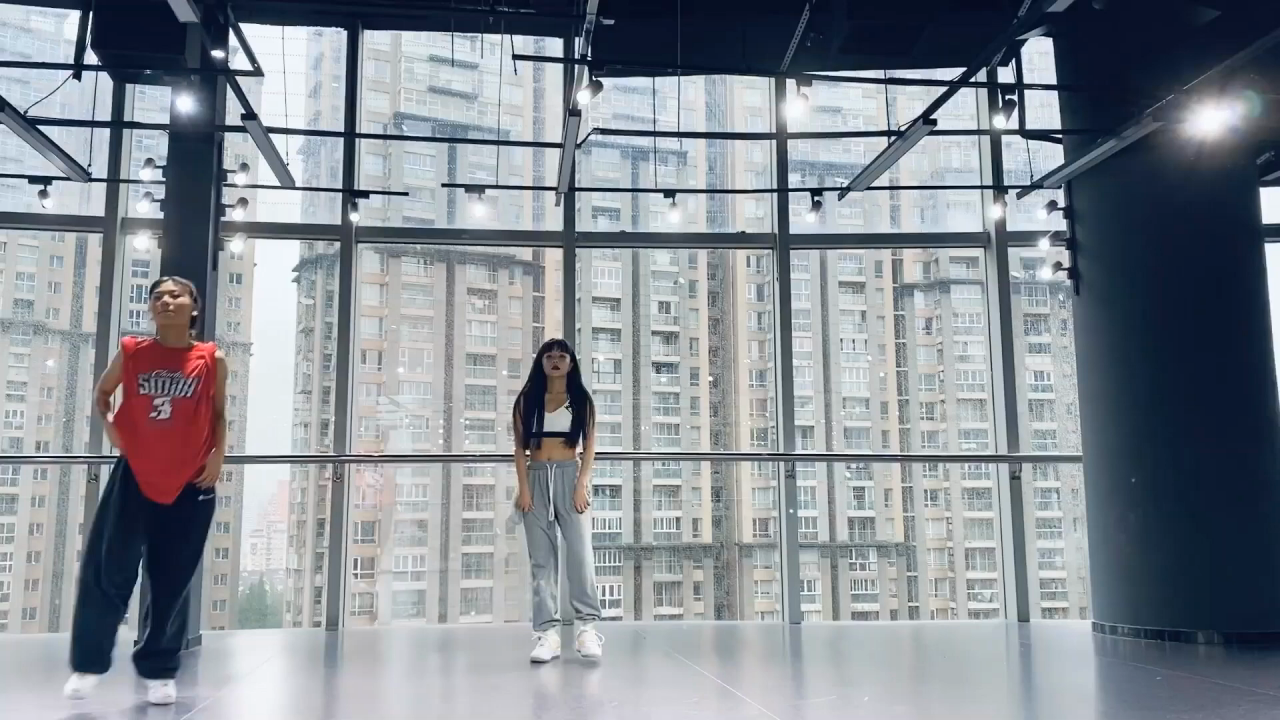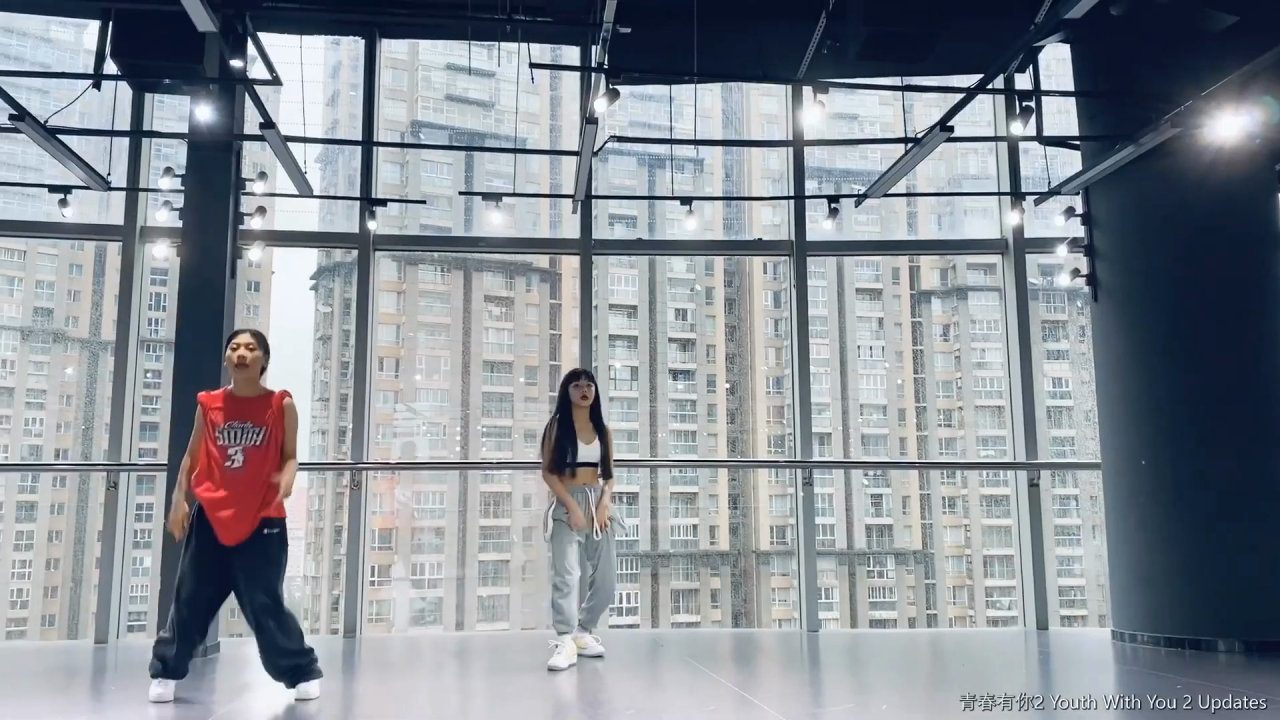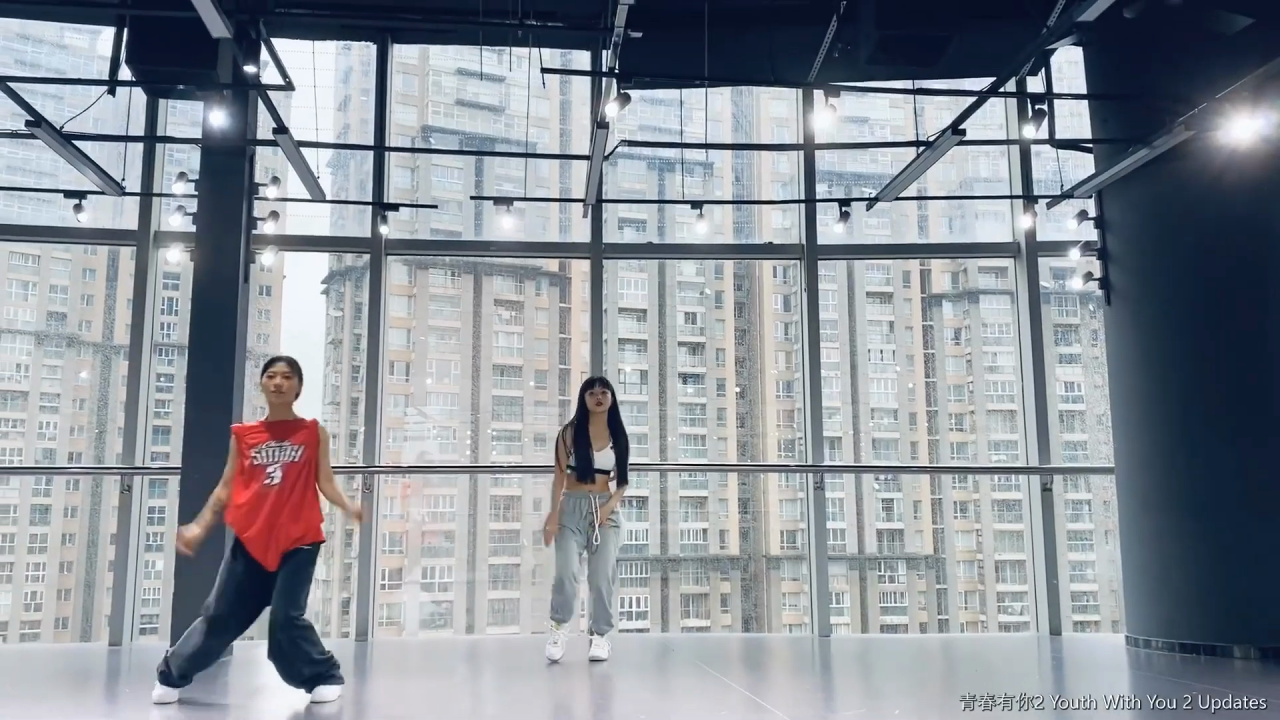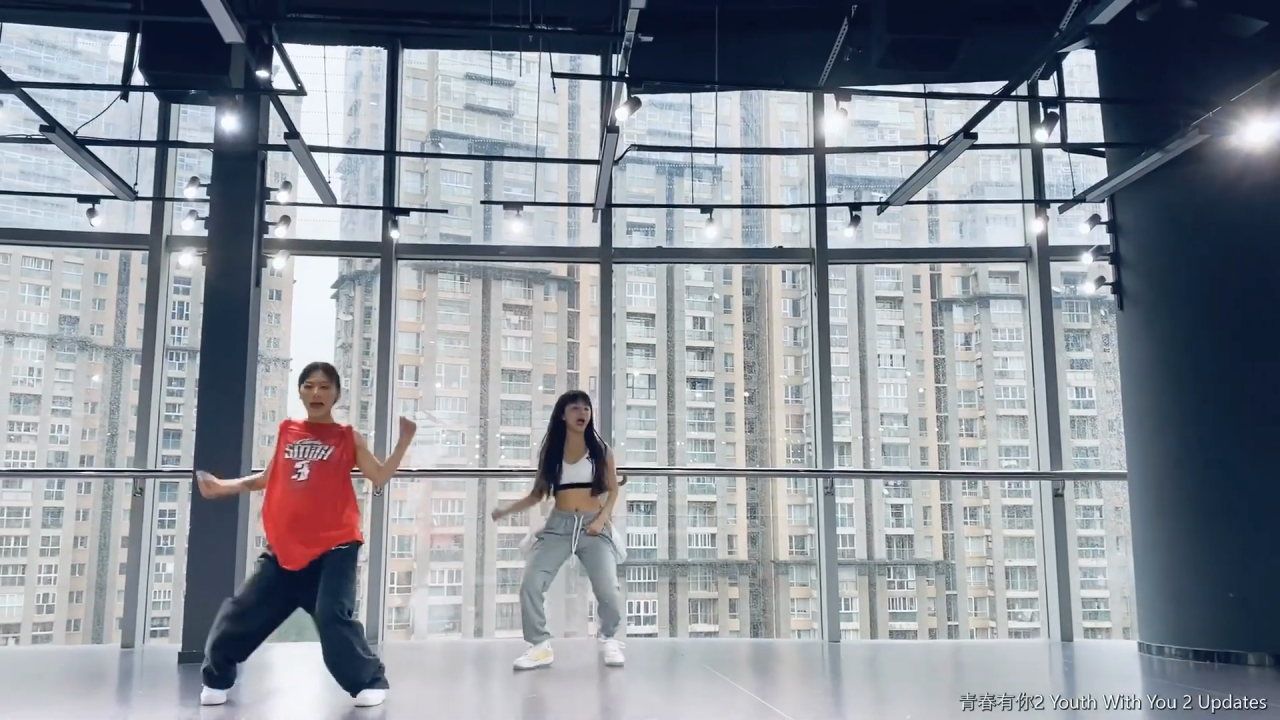
dt=0.5s
person 1, frame 1
left shoulder: (211, 360)
right shoulder: (131, 353)
left elbow: (218, 418)
right elbow: (102, 394)
left wrist: (217, 460)
right wrist: (111, 429)
left hip: (187, 485)
right hip: (132, 479)
left knee: (171, 584)
right knee: (105, 574)
left ankle: (159, 671)
right ankle: (87, 667)
person 1, frame 2
left shoulder: (280, 405)
right shoulder: (208, 404)
left elbow: (290, 454)
right elbow: (193, 454)
left wrist: (288, 476)
right wrist: (179, 498)
left hip: (261, 521)
right hip: (210, 519)
left knee: (265, 604)
right knee: (191, 603)
left ankle: (303, 672)
right ankle: (166, 672)
person 1, frame 3
left shoulder: (314, 432)
right shoulder: (243, 435)
left elbow: (324, 484)
right elbow: (227, 487)
left wrist: (348, 508)
right wrist: (200, 526)
left hip: (298, 541)
right hip: (248, 541)
left knee: (286, 617)
right knee: (222, 618)
left ankle: (324, 678)
right ankle: (172, 676)
person 1, frame 4
left shoulder: (348, 438)
right shoulder: (287, 430)
left elbow: (379, 477)
right elbow: (268, 476)
left wrist: (403, 442)
right wrist: (224, 488)
left hip: (335, 546)
right hip: (284, 545)
left knee: (334, 616)
right knee: (241, 615)
left ankle: (368, 682)
right ankle: (217, 680)
person 2, frame 1
left shoulder: (582, 399)
right shoulder: (528, 399)
left elbow: (588, 449)
right elbow: (520, 448)
left wrist: (582, 486)
right wrist: (522, 488)
left hip: (569, 477)
right hip: (537, 480)
left knee: (579, 554)
right knee: (542, 560)
left ankle: (587, 628)
right ankle: (547, 633)
person 2, frame 2
left shoulder: (601, 429)
right shoulder: (557, 426)
left elbow: (607, 473)
right elbow: (548, 472)
left wrist: (604, 505)
right wrist: (571, 505)
left hip: (597, 504)
right hip: (567, 506)
left knee: (605, 581)
right knee: (566, 574)
left ankle: (582, 633)
right ankle: (565, 641)
person 2, frame 3
left shoulder: (618, 435)
right shoulder: (571, 432)
left elbow: (623, 480)
right elbow: (559, 477)
left wrist: (611, 505)
right wrist: (551, 517)
left hip: (605, 509)
right hip: (573, 507)
left knee: (602, 578)
right knee: (566, 573)
left ankle: (599, 636)
right ankle: (560, 625)
person 2, frame 4
left shoulder: (600, 450)
right shoulder: (550, 449)
left elbow: (613, 490)
right elbow: (539, 492)
left wrist: (602, 518)
right wrist: (508, 510)
left hip: (593, 527)
right hip: (559, 526)
left knee: (608, 591)
right knee: (531, 584)
left ankle: (609, 640)
right ankle: (539, 647)
